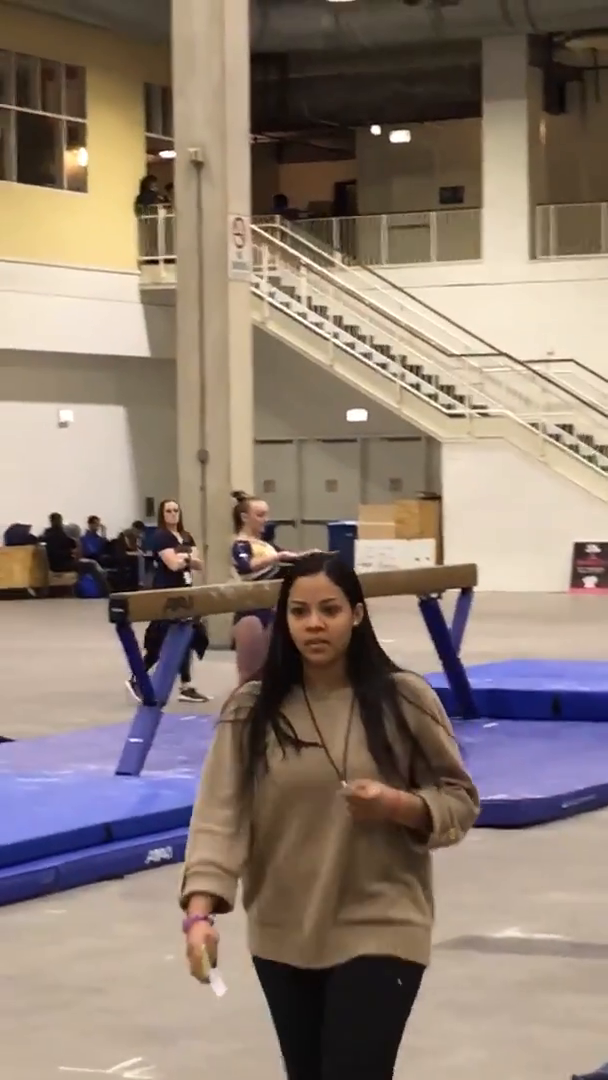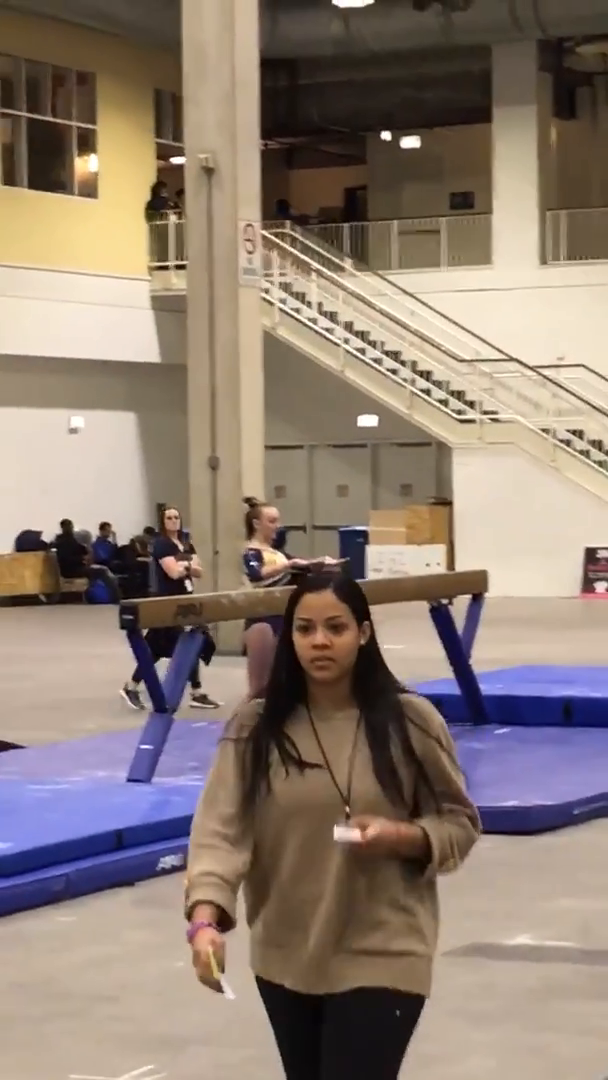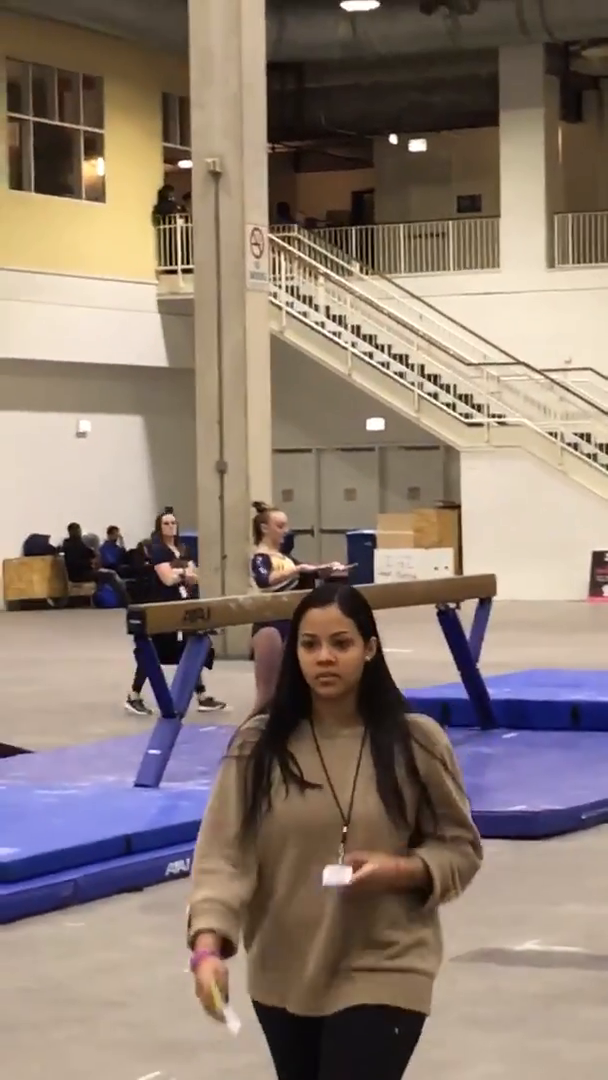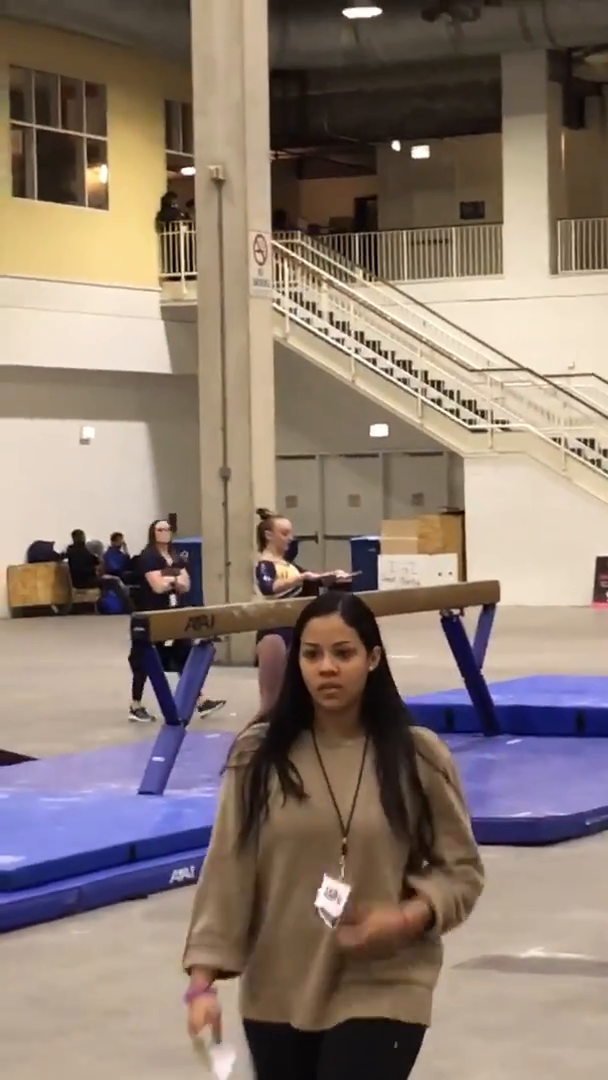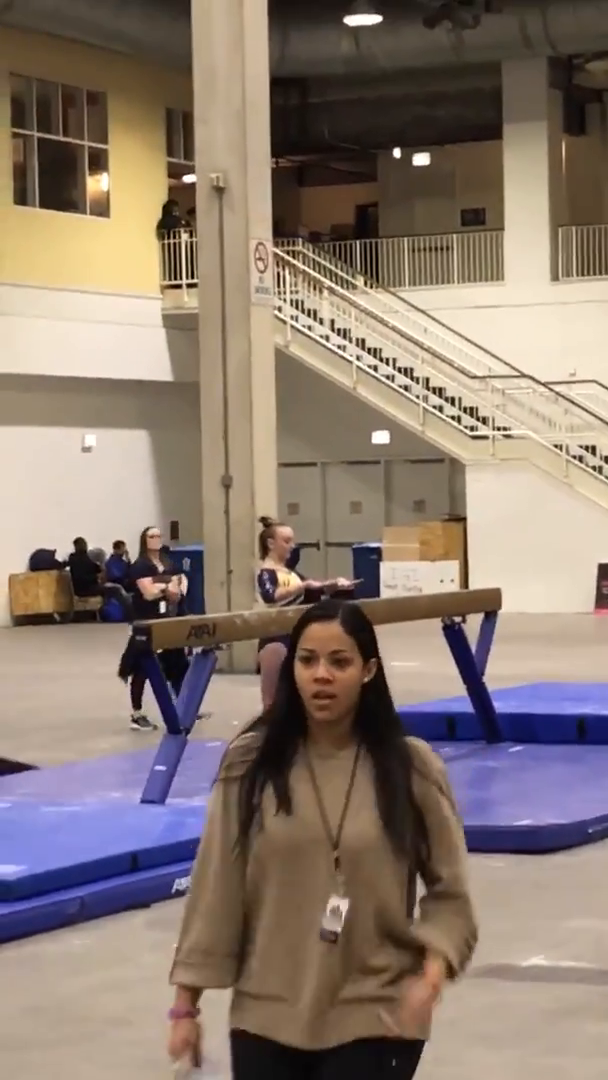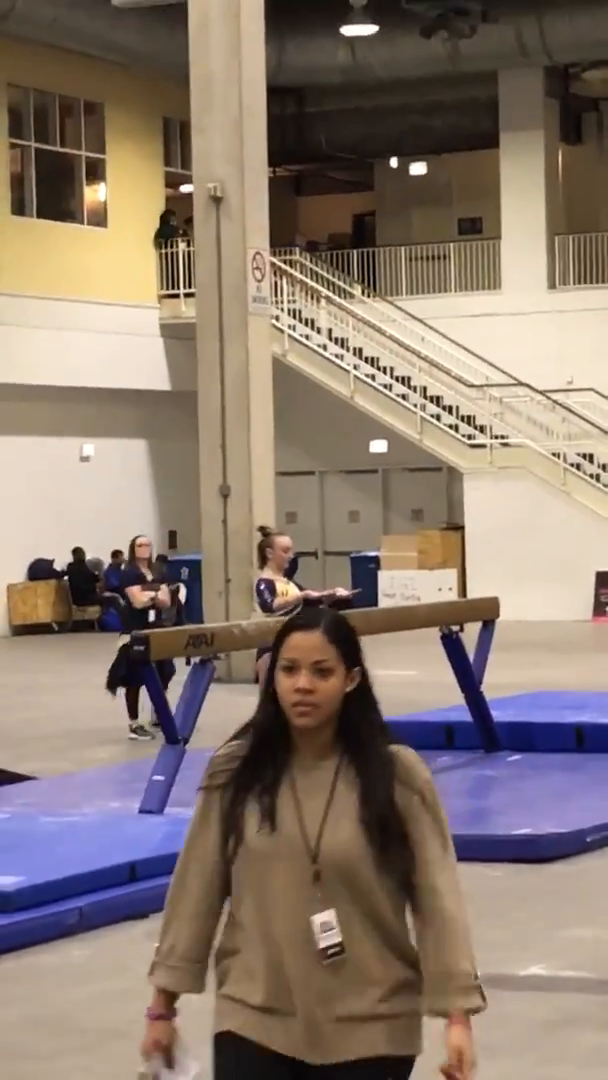
dt=0.1s
person 1, frame 1
left shoulder: (405, 700)
right shoulder: (253, 708)
left elbow: (461, 801)
right elbow: (219, 815)
left wrist: (400, 805)
right wrist: (201, 910)
left hip: (380, 929)
right hip: (284, 934)
person 1, frame 2
left shoulder: (411, 723)
right shoulder: (255, 728)
left elbow: (460, 823)
right elbow: (218, 832)
left wrist: (405, 835)
right wrist: (205, 918)
left hip: (382, 958)
right hip: (286, 958)
person 1, frame 3
left shoulder: (416, 741)
right shoulder: (258, 744)
left elbow: (462, 848)
right elbow: (221, 854)
left wrist: (404, 870)
right wrist: (208, 945)
left hip: (382, 977)
right hip: (283, 979)
person 1, frame 4
left shoulder: (418, 755)
right shoulder: (258, 753)
left elbow: (460, 868)
right elbow: (226, 875)
left wrist: (408, 917)
right wrist: (203, 978)
left hip: (381, 997)
right hip: (277, 992)
person 1, frame 5
left shoulder: (412, 767)
right shoulder: (250, 761)
left elbow: (450, 892)
right elbow: (216, 884)
left wrist: (432, 975)
right wrist: (187, 998)
left hip: (378, 1013)
right hip: (267, 1010)
person 1, frame 6
left shoulder: (398, 776)
right shoulder: (234, 773)
left elbow: (438, 901)
right elbow: (196, 893)
left wrist: (457, 1017)
right wrist: (164, 1004)
left hip: (368, 1025)
right hip: (254, 1019)
